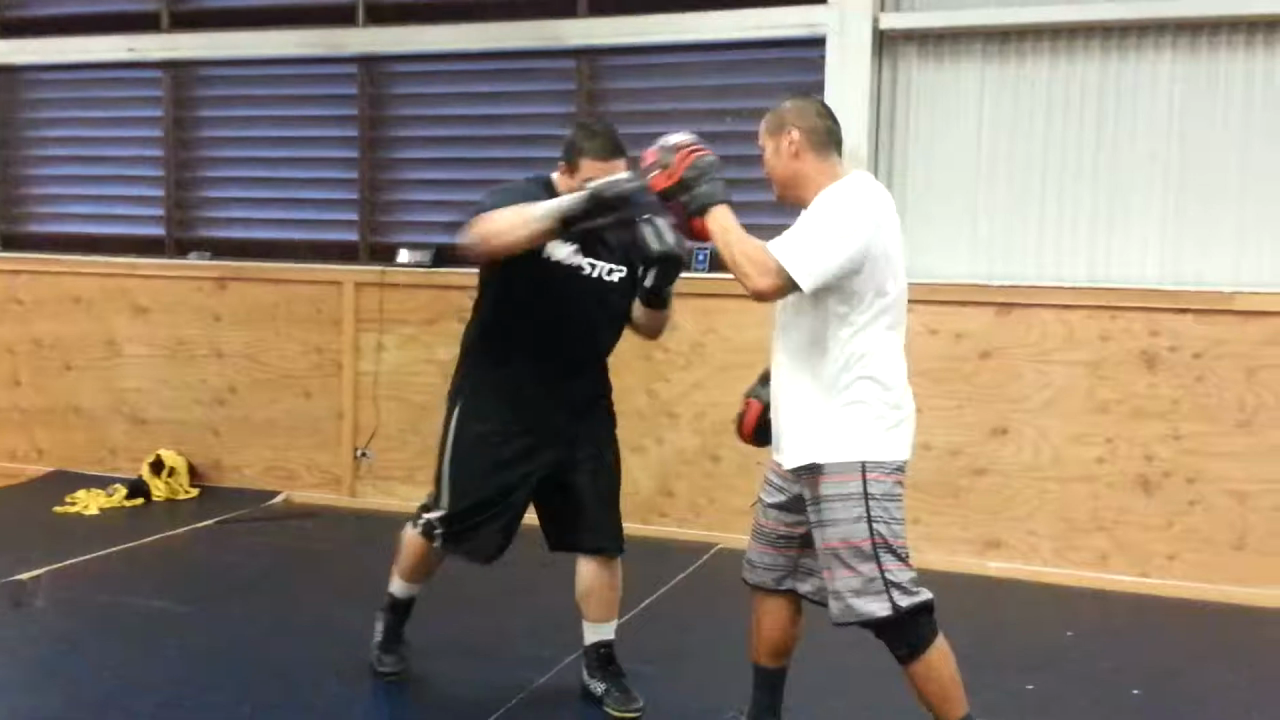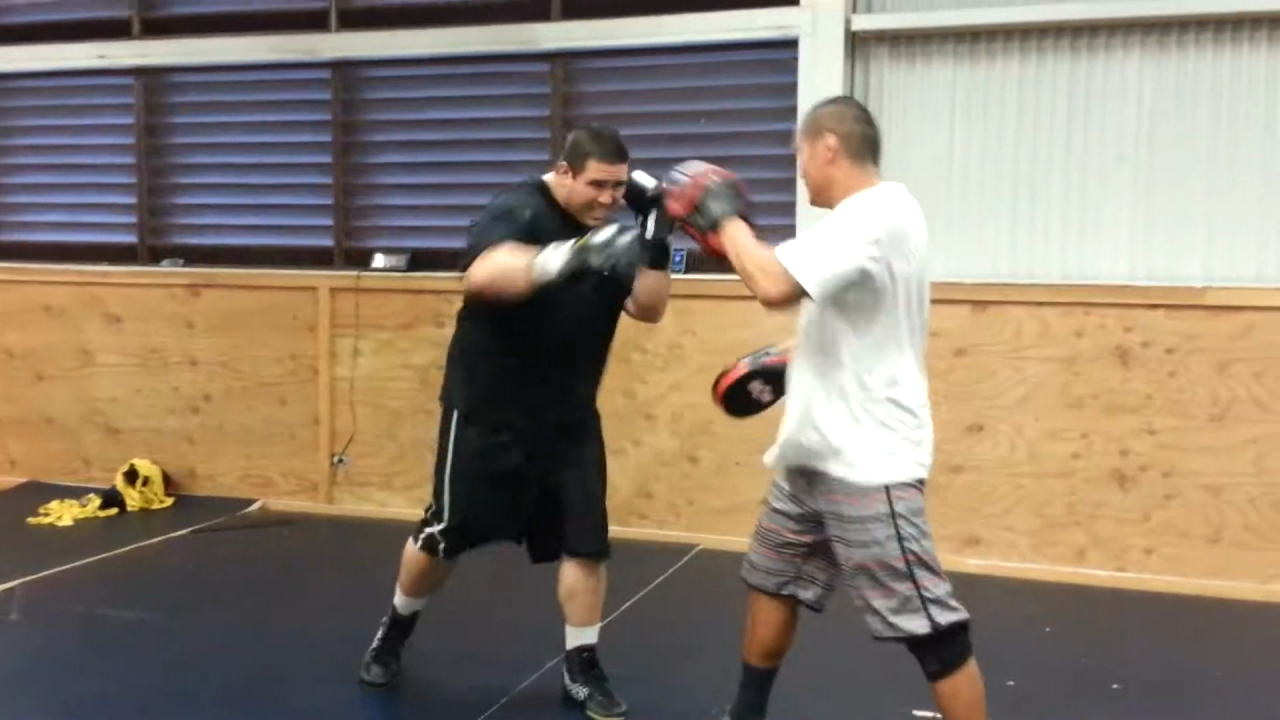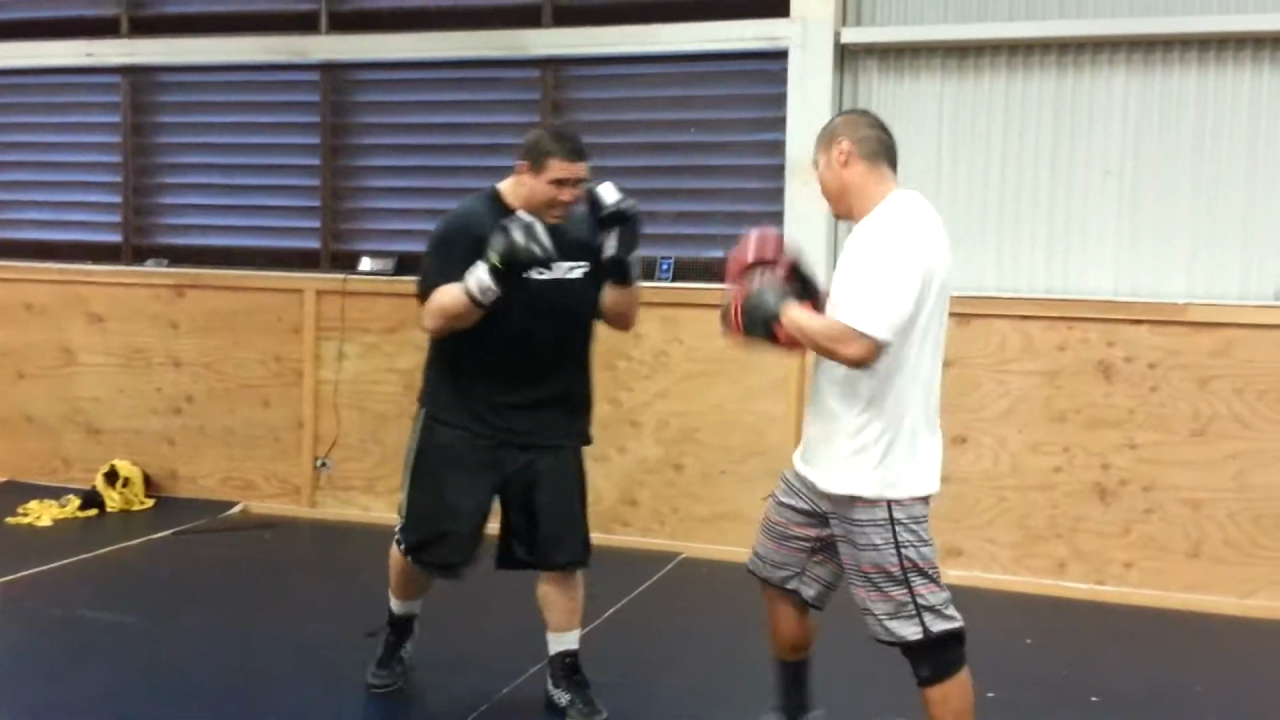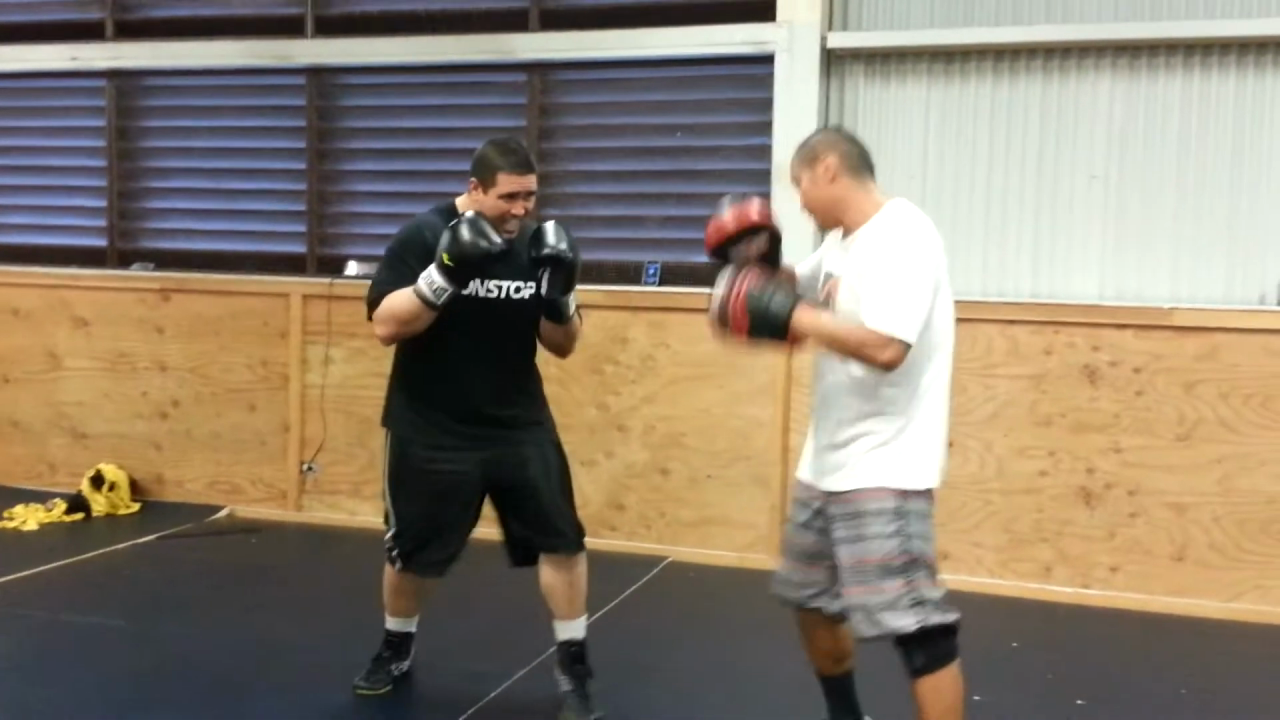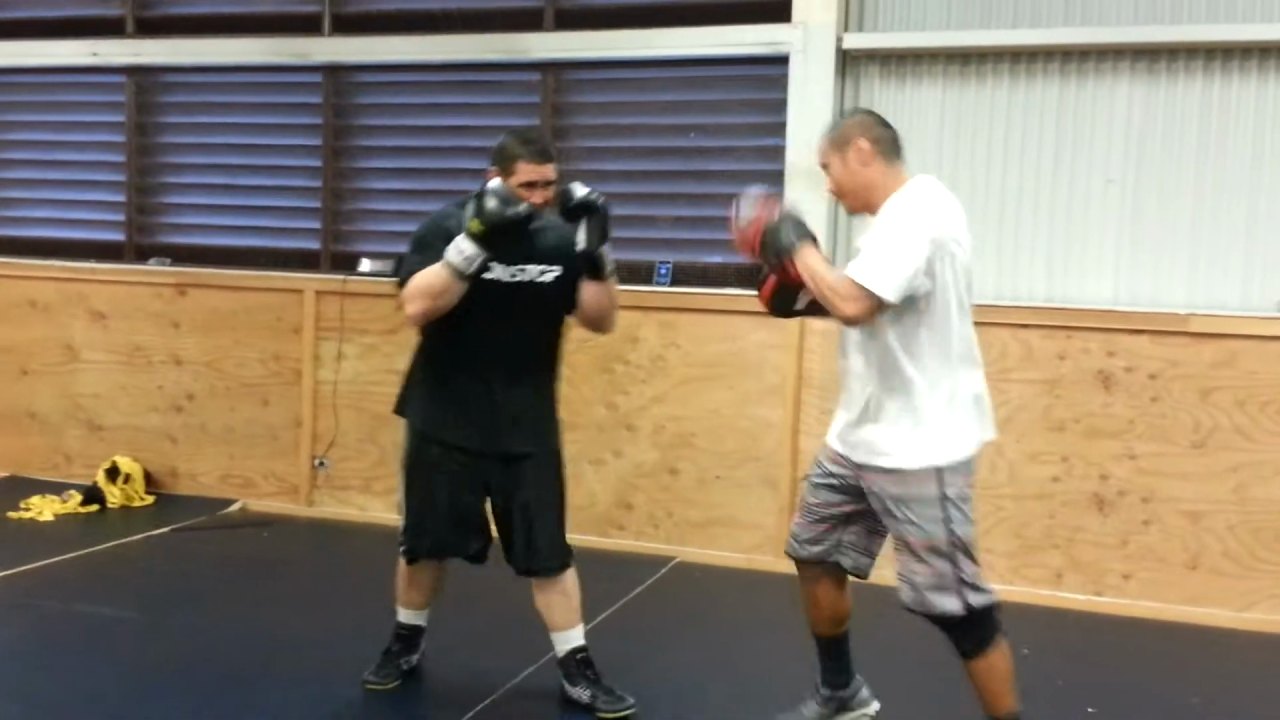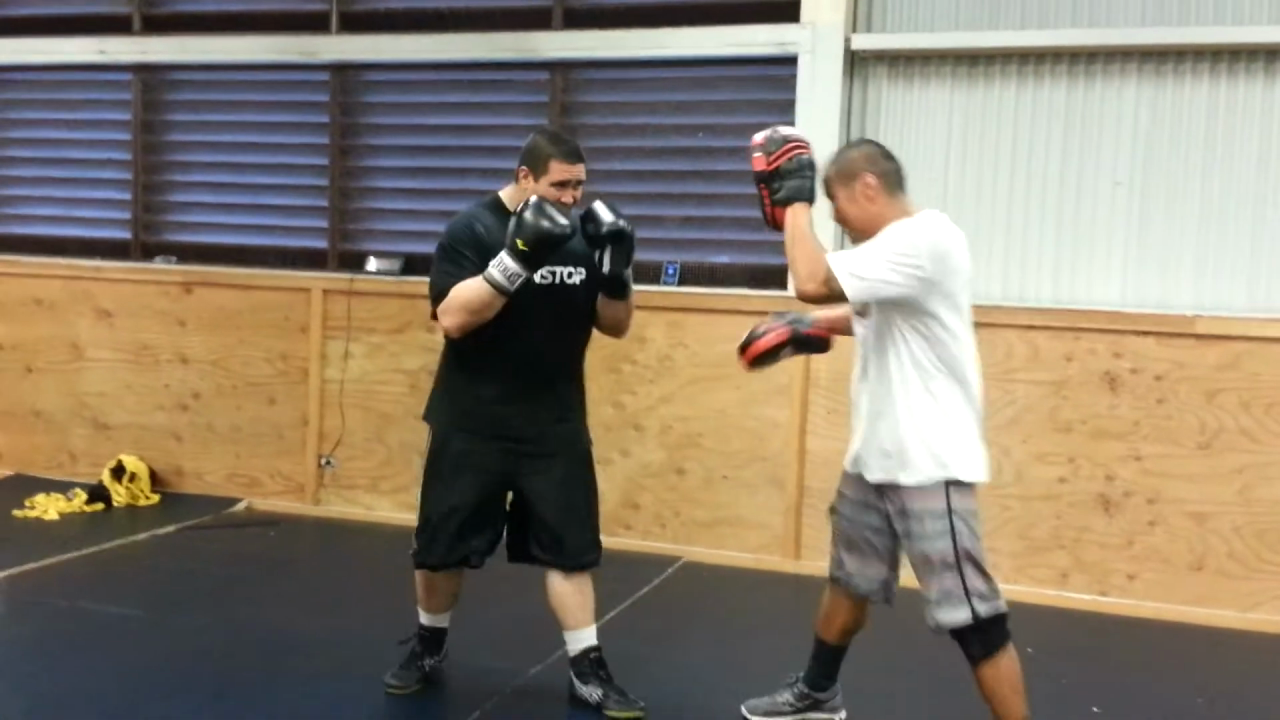
dt=0.2s
person 1, frame 1
left shoulder: (855, 202)
right shoulder: (830, 210)
left elbow: (765, 279)
left wrist: (710, 204)
right wrist: (781, 376)
left hip: (853, 447)
right hip: (803, 443)
left knee: (888, 606)
right knee: (771, 577)
person 1, frame 2
left shoulder: (880, 215)
right shoulder: (858, 218)
left elbow: (776, 285)
left wrist: (726, 220)
right wrist: (785, 362)
left hip: (869, 463)
right hip: (815, 451)
left knee: (924, 622)
right knee: (771, 582)
person 1, frame 3
left shoulder: (902, 228)
right shoulder: (876, 228)
left elbow: (857, 344)
left wrist: (782, 312)
right wrist: (796, 301)
left hip: (878, 469)
right hip: (826, 459)
left knee: (923, 631)
right knee: (780, 578)
person 1, frame 4
left shoulder: (902, 237)
right shoulder: (845, 243)
left elbow: (884, 347)
right elbow: (803, 298)
left wrist: (786, 315)
right wrist: (762, 266)
left hip: (884, 469)
right hip: (828, 463)
left knee: (915, 628)
right knee: (814, 605)
person 1, frame 5
left shoulder: (920, 211)
right shoulder: (893, 217)
left elbow: (853, 304)
left wrist: (796, 244)
right wrist: (808, 281)
left hip: (920, 446)
right hip: (859, 436)
left knee: (955, 605)
right knee: (816, 554)
person 1, frame 6
left shoulder: (924, 240)
right shoulder: (900, 243)
left elbow: (813, 283)
left wrist: (794, 202)
right wrist: (807, 325)
left hip: (930, 467)
right hip: (876, 458)
left knee: (970, 616)
right knee: (850, 582)
person 2, frame 1
left shoulder: (626, 231)
right shoulder: (525, 203)
left elbow: (649, 328)
right elbow: (482, 236)
left wrist: (659, 277)
right wrist: (581, 201)
left hip: (580, 413)
right hip: (494, 407)
left knee: (600, 540)
right knee: (443, 525)
left ankle: (601, 665)
right ankle: (393, 616)
person 2, frame 2
left shoulder: (611, 229)
right shoulder: (516, 212)
left elbow: (650, 307)
right elbow: (484, 276)
left wrist: (654, 232)
right wrist: (571, 260)
left hip: (568, 413)
right hip: (487, 410)
left knee: (585, 543)
right knee: (446, 534)
left ankle: (582, 668)
right ankle: (395, 629)
person 2, frame 3
left shoulder: (585, 229)
right shoulder: (468, 223)
left elbow: (623, 316)
right elbow: (435, 318)
left wrist: (619, 251)
right wrist: (495, 266)
left hip: (550, 423)
right hip: (461, 419)
left knee: (562, 553)
right knee: (422, 540)
right ankle: (397, 632)
person 2, frame 4
left shoulder: (534, 244)
right shoulder: (421, 236)
left elbow: (563, 345)
right elbow: (385, 326)
left wrist: (558, 293)
right wrist: (446, 267)
left hip: (517, 423)
right hip: (429, 427)
left knee: (561, 537)
right knee: (410, 551)
left ankle: (572, 665)
right ankle: (396, 648)
person 2, frame 5
left shoulder: (558, 234)
right shoulder: (443, 227)
left elbow: (602, 320)
right elbow: (417, 306)
left wrist: (594, 247)
right wrist: (475, 238)
left hip: (527, 428)
right hip: (444, 421)
left knee: (546, 555)
right knee: (423, 543)
left ankle: (577, 670)
right ankle: (405, 643)
person 2, frame 6
left shoulder: (582, 238)
right shoulder: (470, 230)
left elbow: (616, 325)
right elbow: (453, 319)
left wrist: (615, 262)
right wrist: (517, 253)
left hip: (555, 427)
right hip: (471, 426)
left knee: (570, 552)
right knee: (439, 550)
left ankle: (588, 670)
right ankle: (428, 644)
